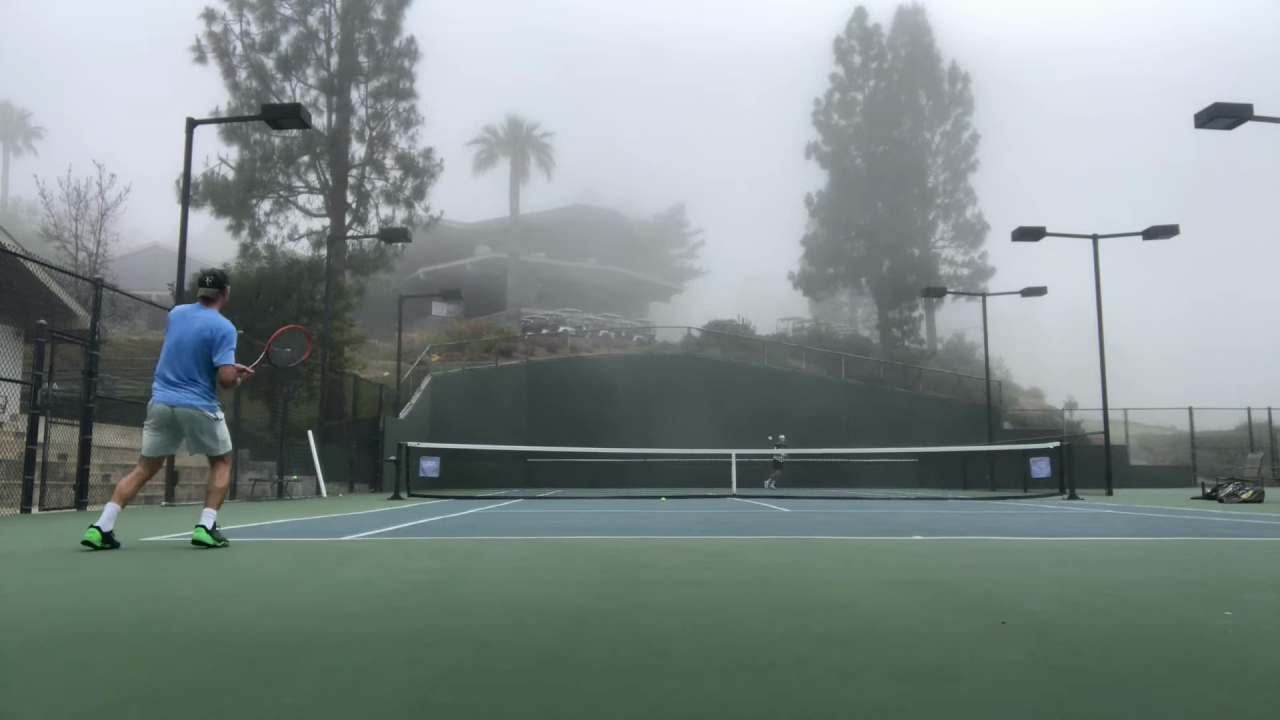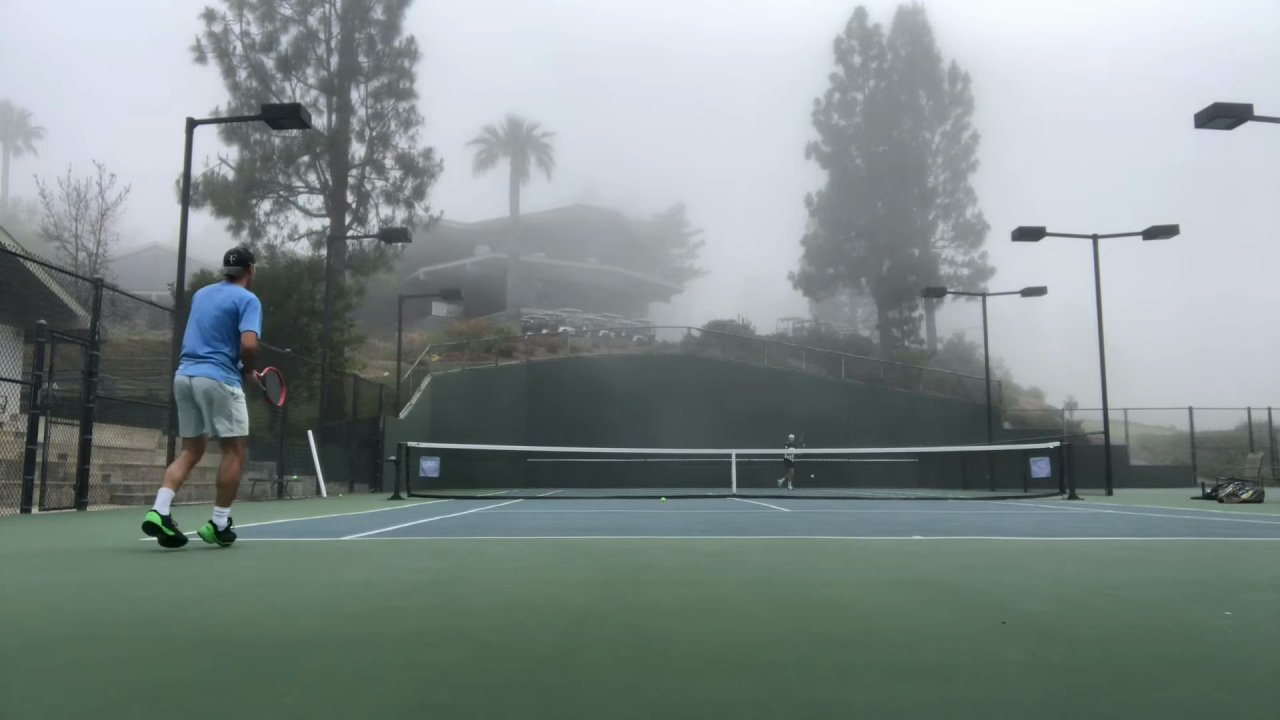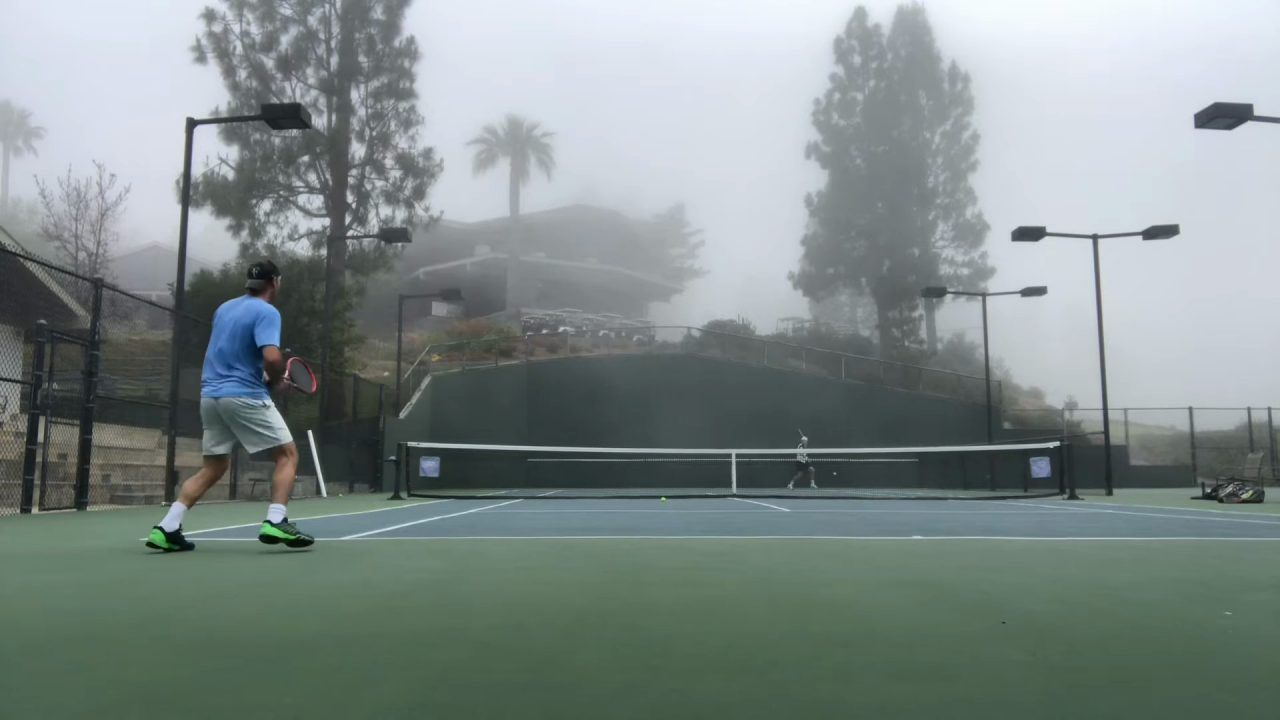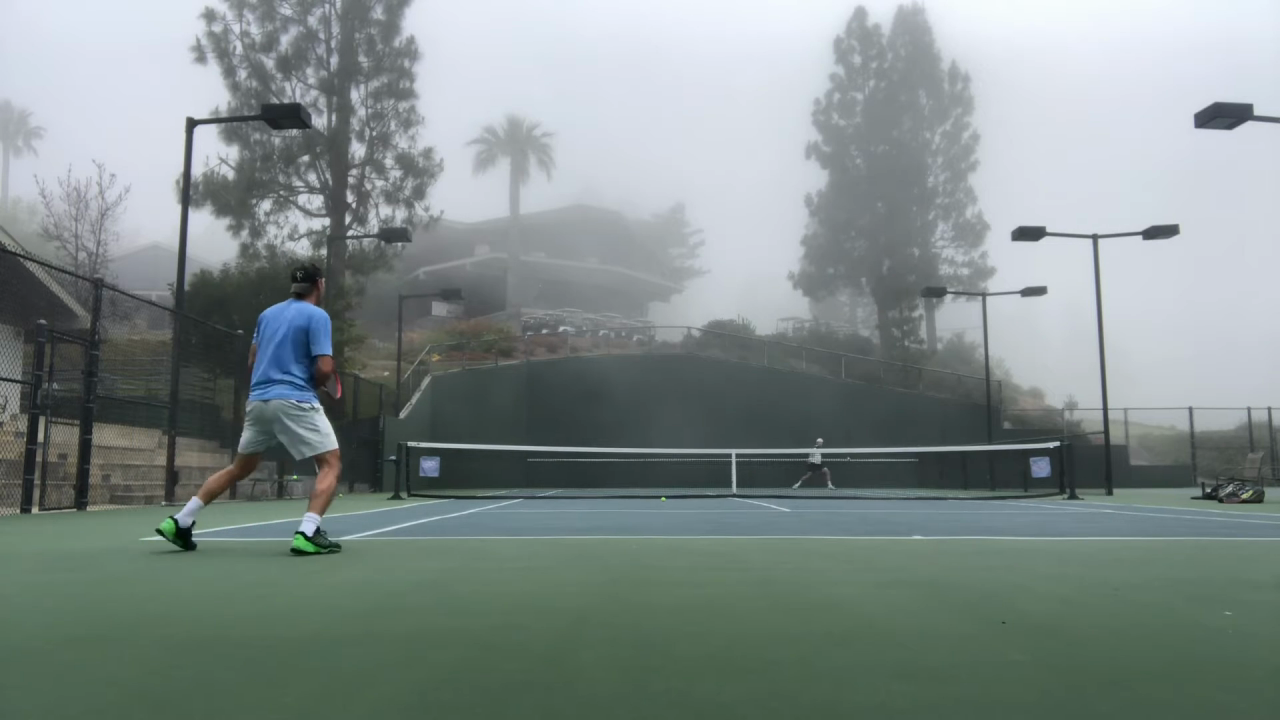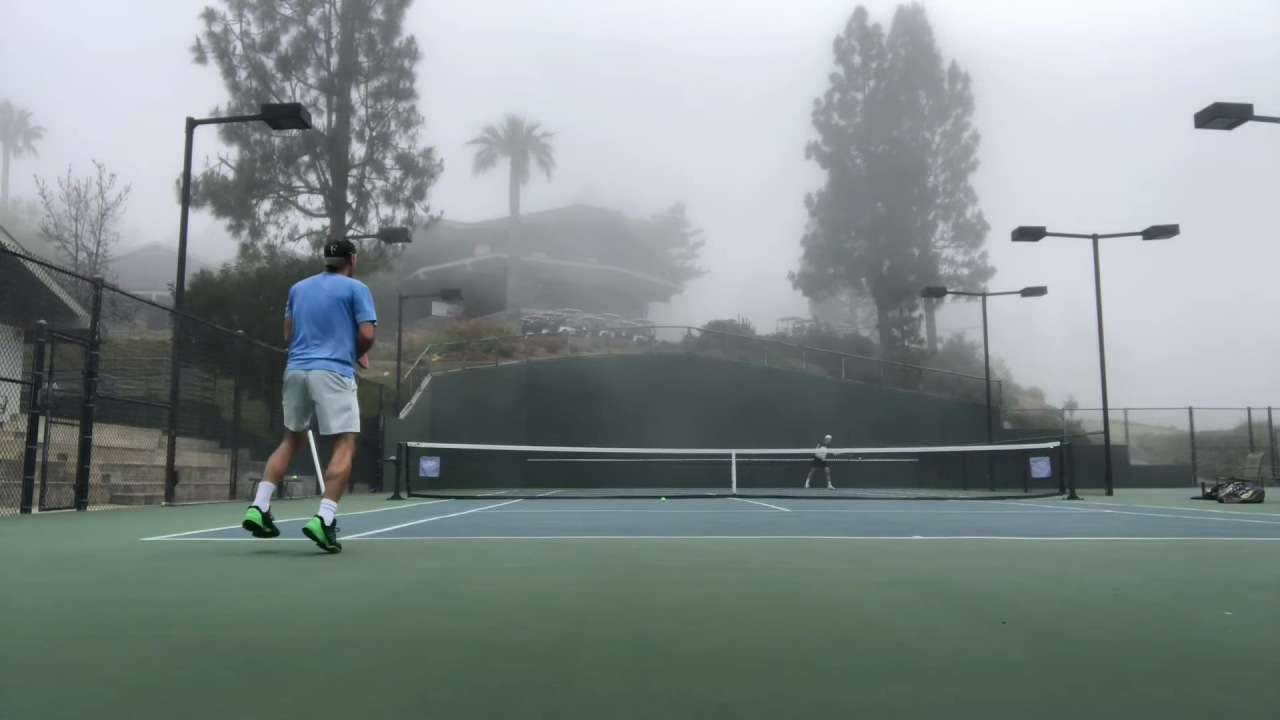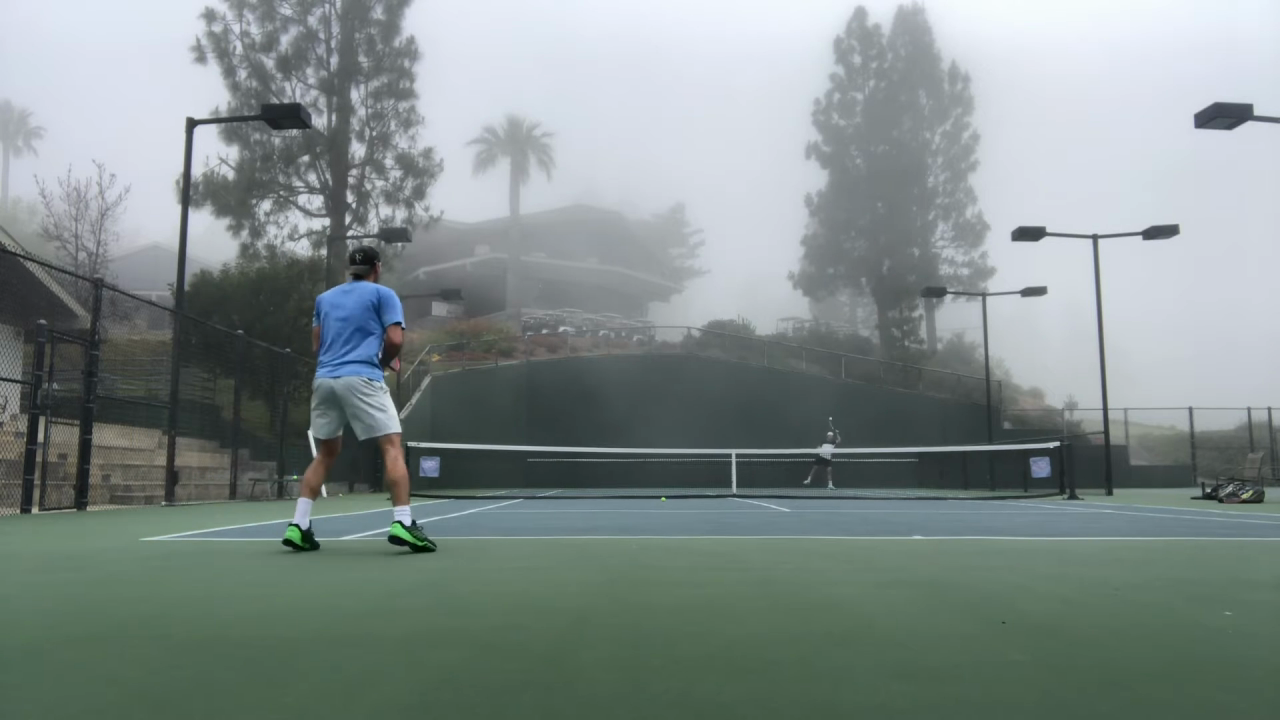
dt=0.2s
person 1, frame 1
left shoulder: (176, 313)
right shoulder: (224, 327)
right elbow: (224, 378)
left wrist: (229, 366)
right wrist: (236, 378)
left hip: (161, 403)
right hip: (199, 407)
left knee: (146, 468)
right knee: (222, 463)
left ankle: (100, 528)
right ankle: (206, 527)
person 1, frame 2
left shoulder: (201, 294)
right shoulder: (248, 300)
right elbow: (249, 345)
right wrist: (247, 370)
left hip: (185, 376)
right hip: (219, 380)
left knee: (190, 452)
right knee: (235, 451)
left ankle: (159, 513)
right ankle: (218, 523)
person 1, frame 3
left shoulder: (223, 309)
right shoulder: (267, 313)
right elbow: (272, 359)
right wrist: (275, 382)
left hip: (211, 396)
right hip: (245, 396)
left knee: (211, 468)
right knee: (287, 456)
left ankle: (167, 528)
right ankle: (276, 522)
person 1, frame 4
left shoulder: (267, 314)
right shoulder: (318, 316)
left elbow: (254, 361)
right elbow: (325, 368)
right wrist: (316, 383)
left hip: (259, 400)
right hip: (295, 400)
left knee: (240, 468)
right knee: (330, 464)
left ankle: (180, 522)
right ankle: (307, 533)
person 1, frame 5
left shoulder: (298, 289)
right shoulder: (355, 287)
left elbow: (288, 334)
right elbow: (367, 334)
right wrist: (352, 354)
left hip: (296, 371)
right hip: (332, 372)
left knee: (290, 442)
right knee: (345, 447)
left ankle: (258, 509)
right ankle: (323, 520)
person 1, frame 6
left shoulder: (324, 298)
right shoulder: (383, 294)
left elbow: (316, 344)
right elbow: (395, 340)
right wrist: (382, 363)
left hip: (325, 381)
right hip: (363, 380)
left knee: (325, 455)
right knee: (392, 450)
left ankle: (299, 526)
right ankle: (403, 524)
